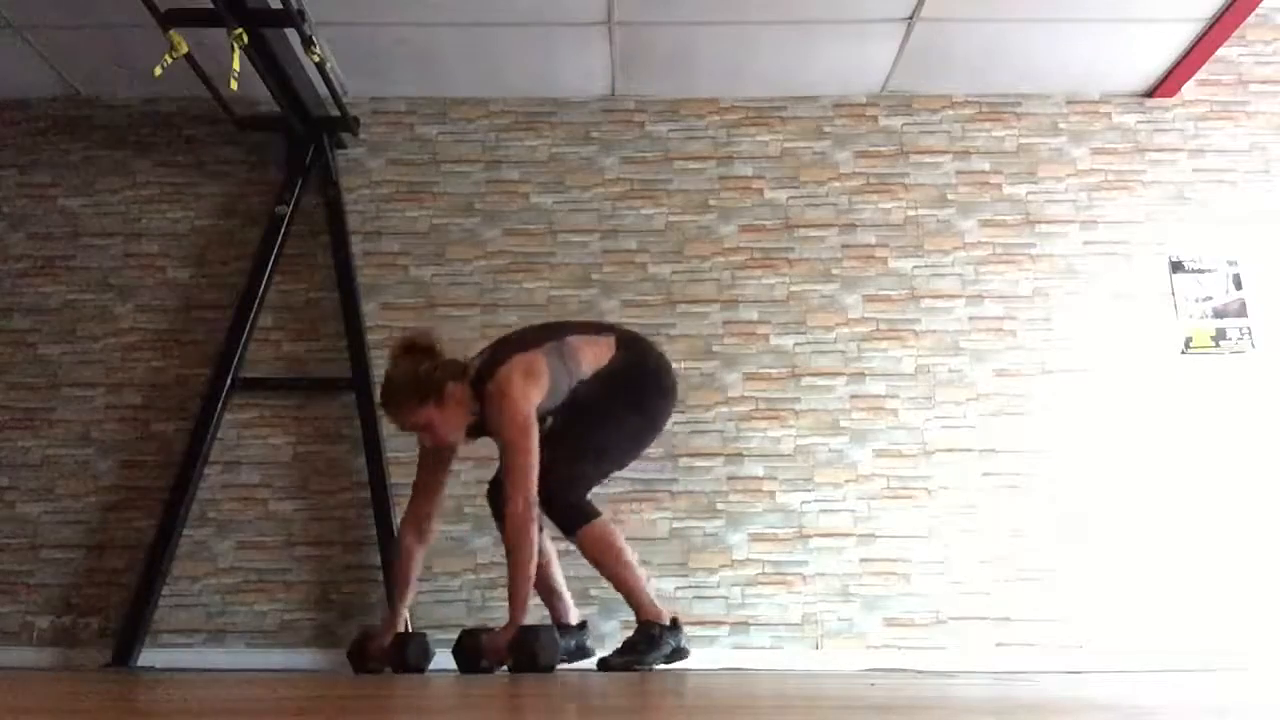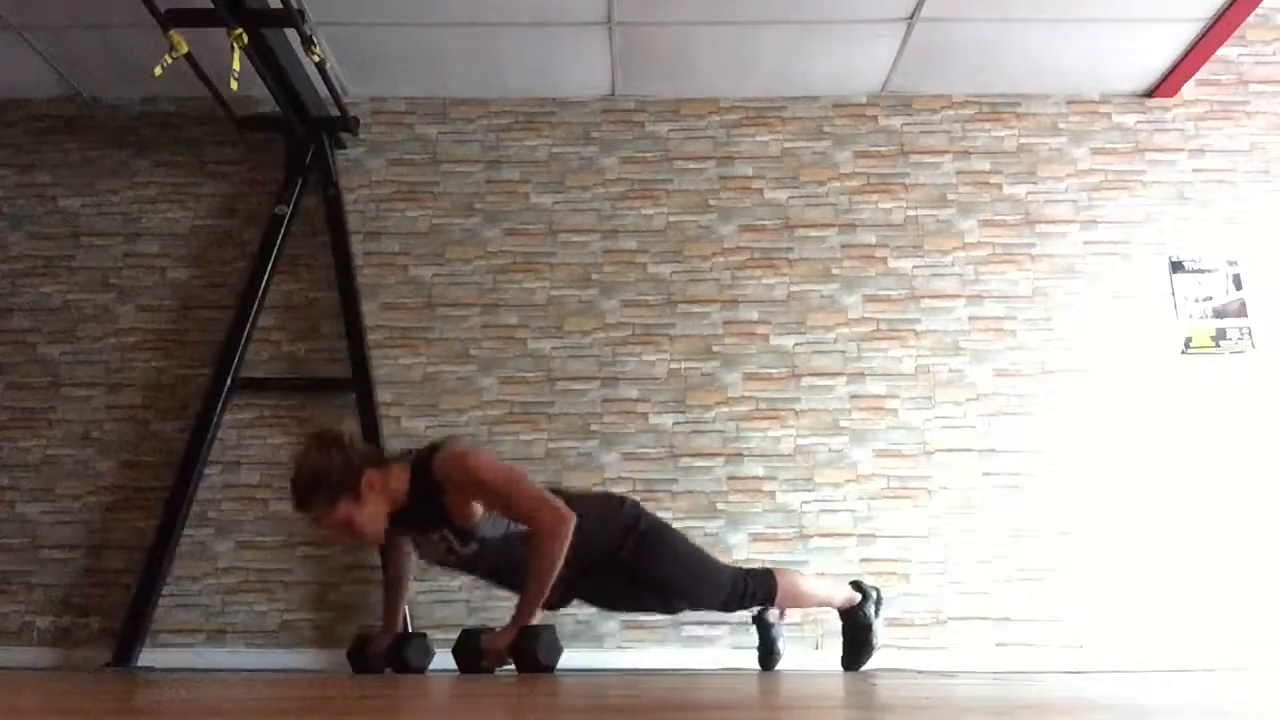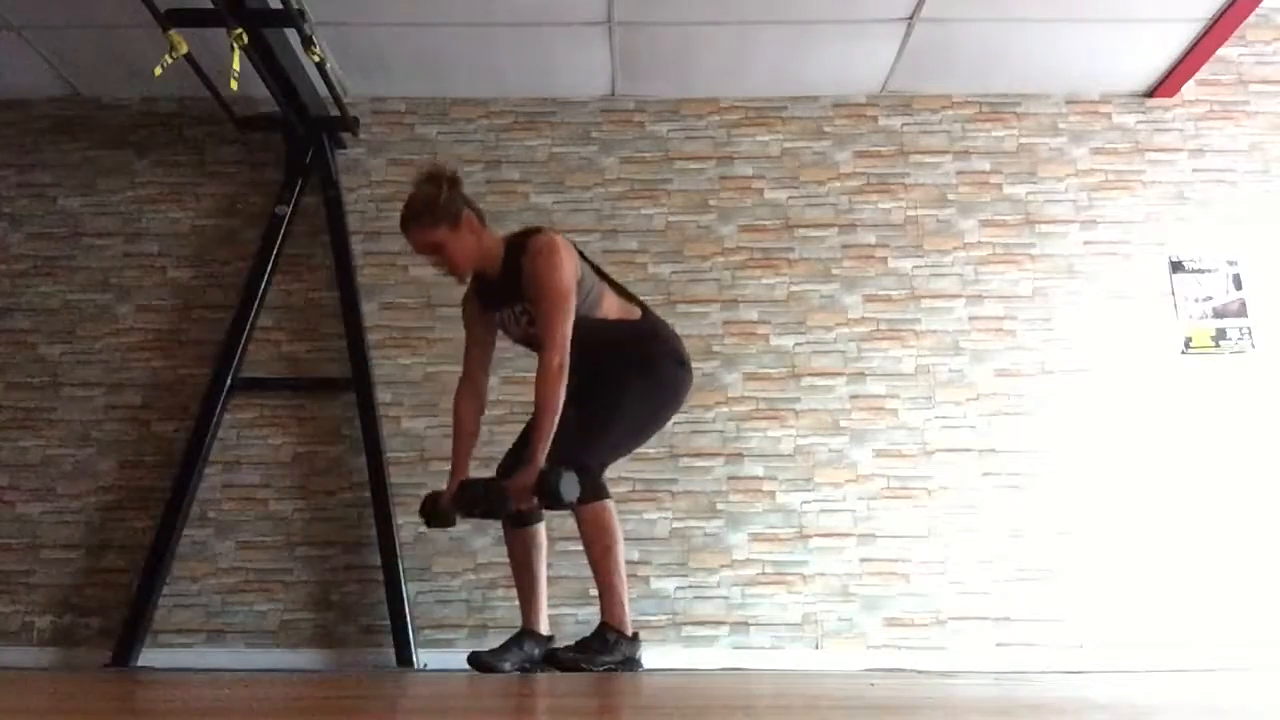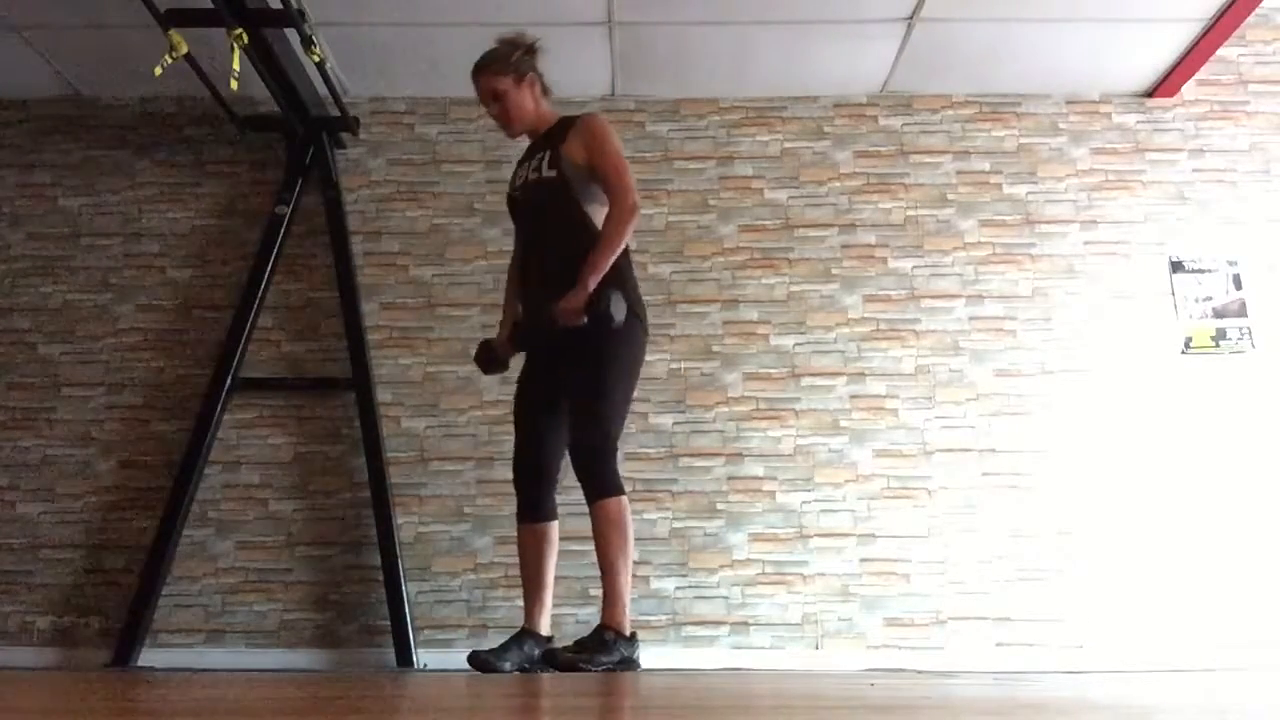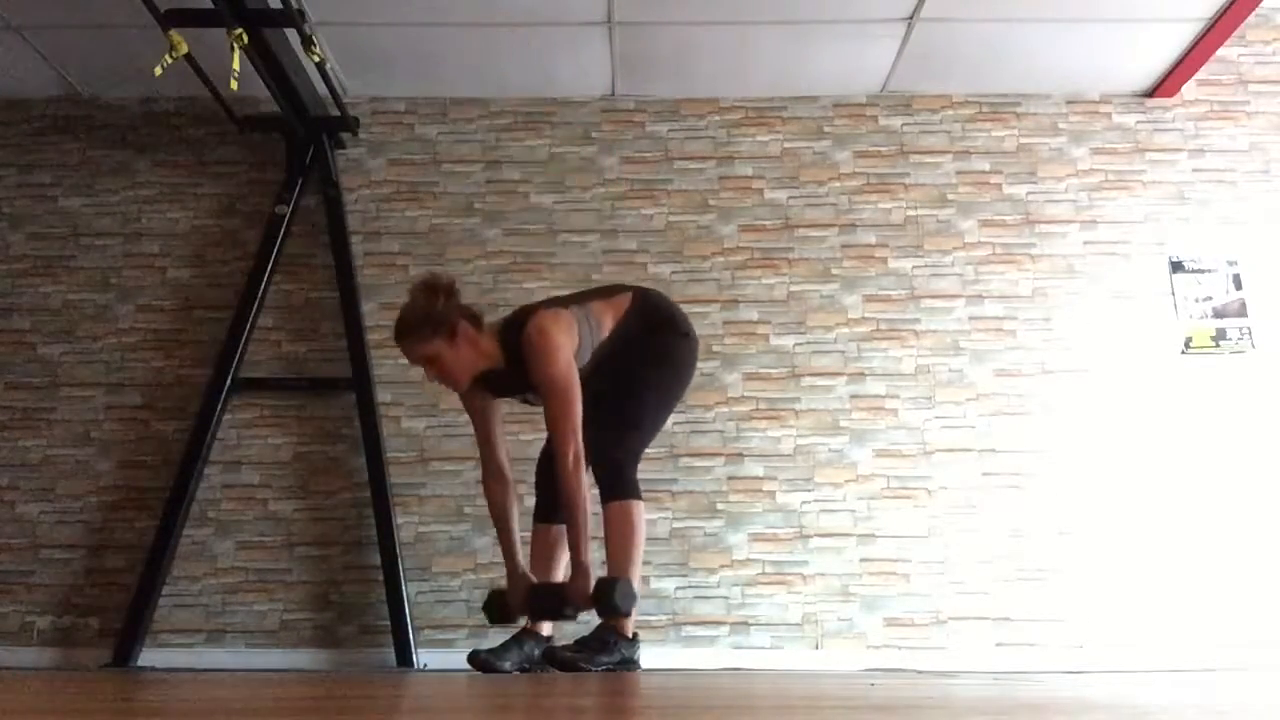
dt=1s
person 1, frame 1
left shoulder: (505, 389)
right shoulder: (439, 416)
left elbow: (519, 510)
right elbow: (417, 525)
left wrist: (513, 627)
right wrist: (393, 623)
left hip: (641, 379)
right hip: (585, 392)
left knee: (557, 495)
right knee: (503, 498)
left ankle: (660, 626)
right ankle: (572, 629)
person 1, frame 2
left shoulder: (454, 468)
right shoulder: (390, 498)
left elbow: (558, 520)
right elbow: (397, 566)
left wrist: (519, 623)
right wrist: (390, 633)
left hip: (610, 538)
right hip: (575, 566)
left knee: (729, 589)
right knee: (694, 598)
left ankle: (856, 599)
right ankle: (766, 615)
person 1, frame 3
left shoulder: (542, 252)
right shoulder: (478, 296)
left elbow: (554, 359)
right elbow: (472, 386)
left wrist: (535, 462)
right wrist: (457, 477)
left hip: (652, 362)
right hip: (596, 374)
left knee: (572, 460)
right knee: (513, 478)
left ankle: (619, 637)
right ankle: (535, 635)
person 1, frame 4
left shoulder: (586, 131)
right shoulder: (527, 161)
left elbow: (626, 203)
left wrist: (586, 286)
right wrist: (509, 320)
left hip: (603, 319)
right hip: (551, 329)
left knee: (592, 459)
right knee: (532, 473)
left ankle: (617, 633)
right ankle: (535, 634)
person 1, frame 5
left shoulder: (540, 337)
right shoulder: (476, 378)
left elbow: (572, 456)
right elbow: (496, 475)
left wrist: (581, 568)
right wrist: (515, 571)
left hip: (660, 338)
right hip: (609, 357)
left knee: (610, 457)
right knee: (550, 472)
left ankle: (619, 636)
right ankle: (537, 634)
